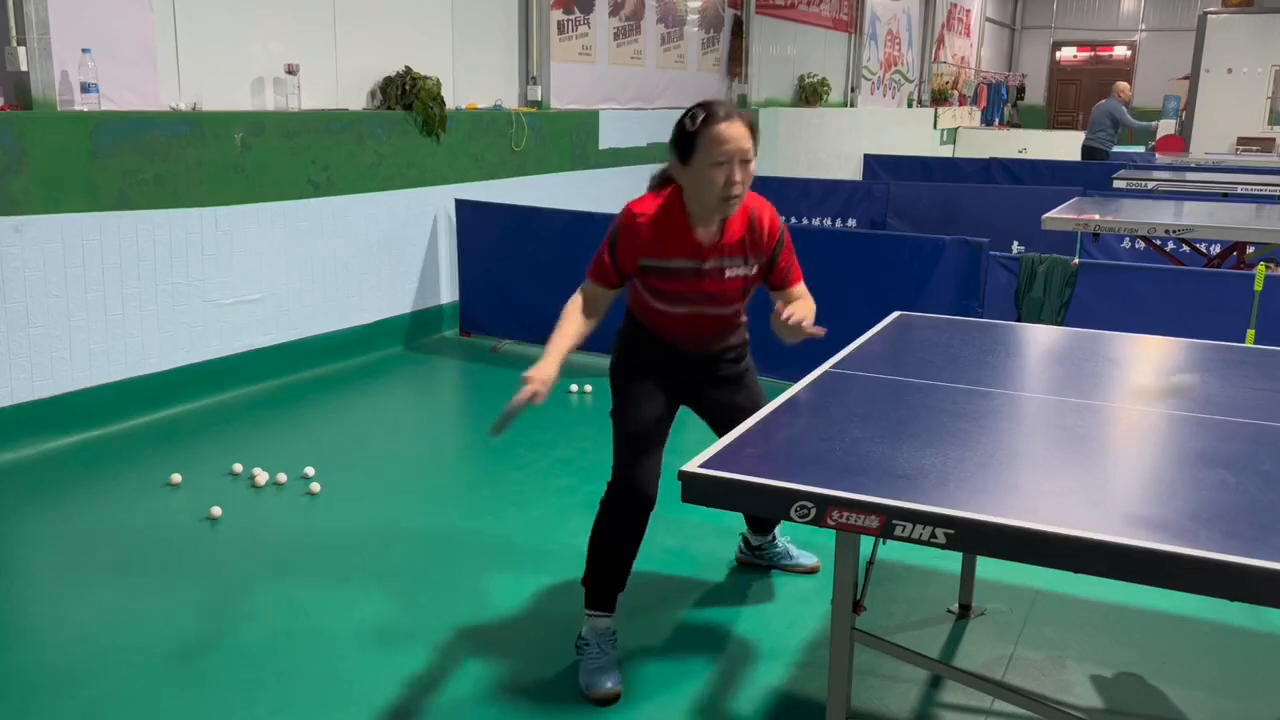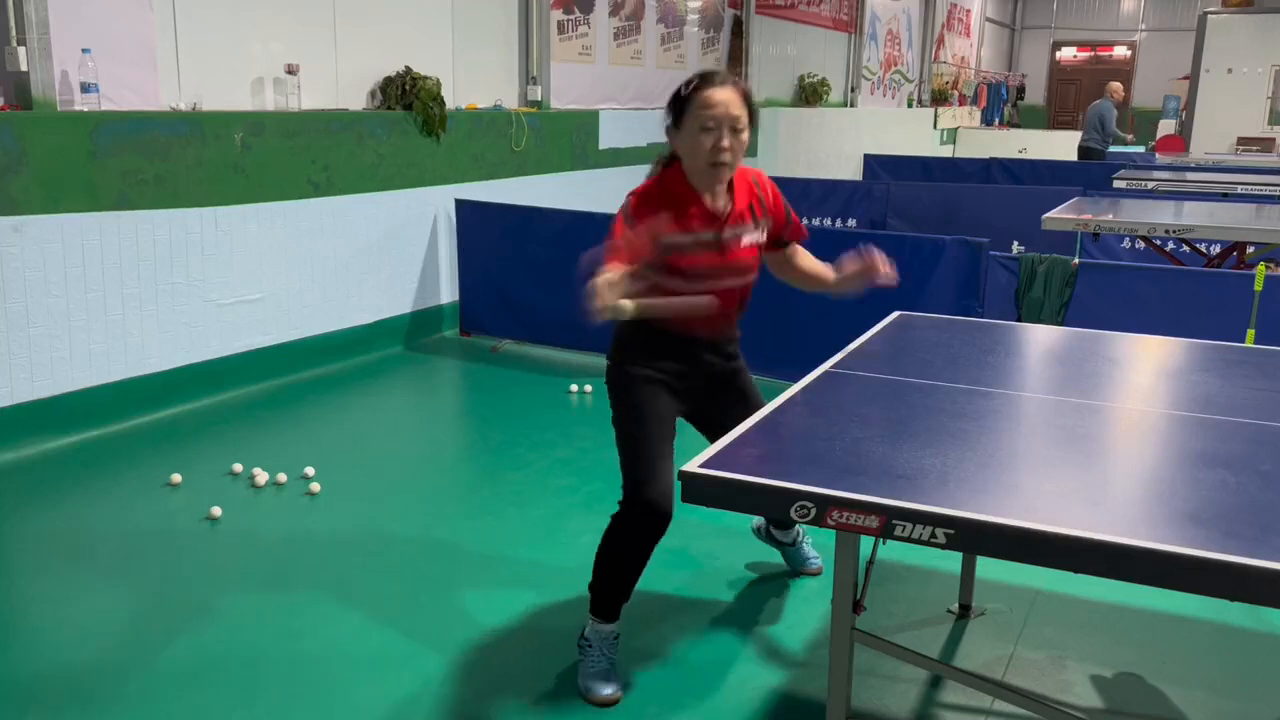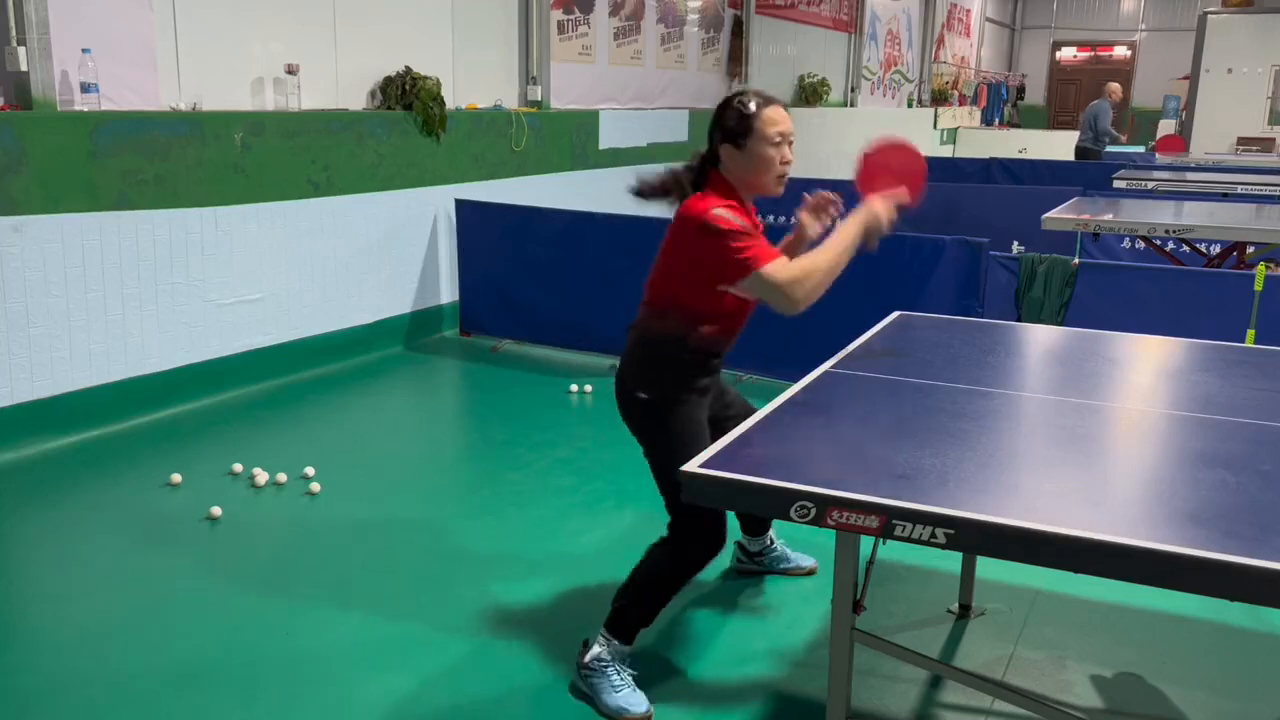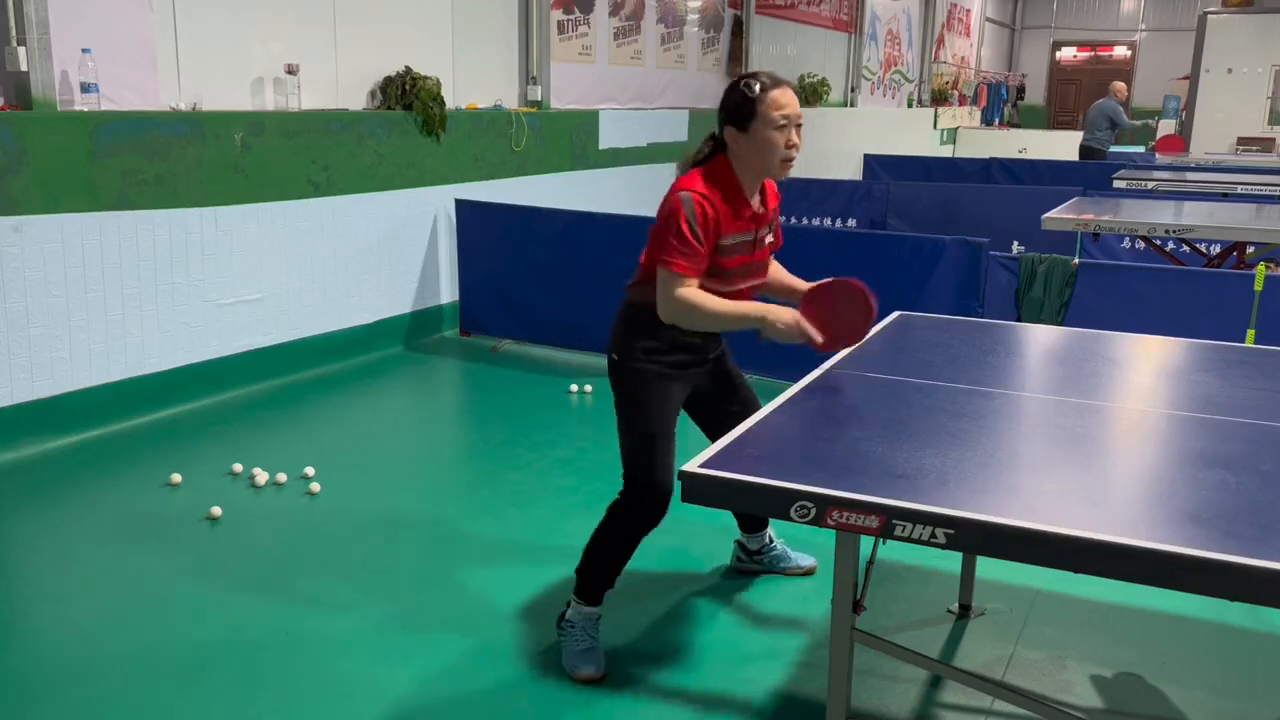
dt=0.3s
person 1, frame 1
left shoulder: (762, 222)
right shoulder: (640, 222)
left elbow: (796, 297)
right elbow: (591, 301)
left wrist: (795, 318)
right wrist: (550, 362)
left hip: (722, 361)
right hip: (647, 362)
right knee: (635, 488)
left ankle: (760, 540)
right ankle: (596, 629)
person 1, frame 2
left shoulder: (757, 190)
right shoulder: (649, 203)
left elbow: (794, 263)
right elbow: (603, 296)
left wrist: (843, 278)
right wrist: (617, 298)
left hip: (717, 358)
right hip: (647, 363)
right knee: (650, 502)
left ankle: (780, 529)
right ankle: (599, 632)
person 1, frame 3
left shoulder: (737, 206)
right shoulder: (713, 220)
left elbow: (776, 278)
right elbow: (793, 294)
left wrist: (805, 237)
right wrist: (860, 223)
left hip: (693, 375)
right hip: (659, 383)
right knee: (700, 530)
left ankle: (757, 547)
right ankle: (603, 656)
person 1, frame 4
left shoulder: (767, 194)
right shoulder: (694, 200)
right elbow: (671, 303)
left wrist: (806, 292)
right wrist: (761, 318)
left hip: (707, 348)
right hip: (649, 352)
right knee: (649, 494)
left ankle: (754, 545)
right ankle: (581, 615)
